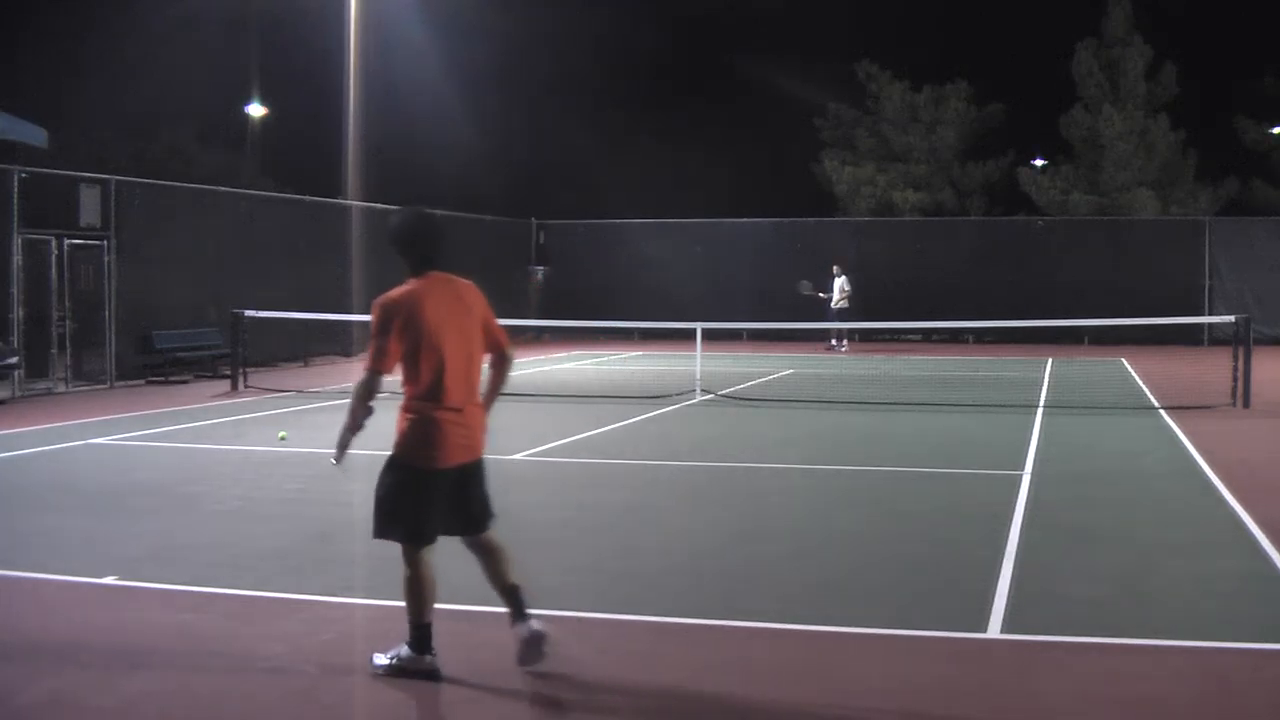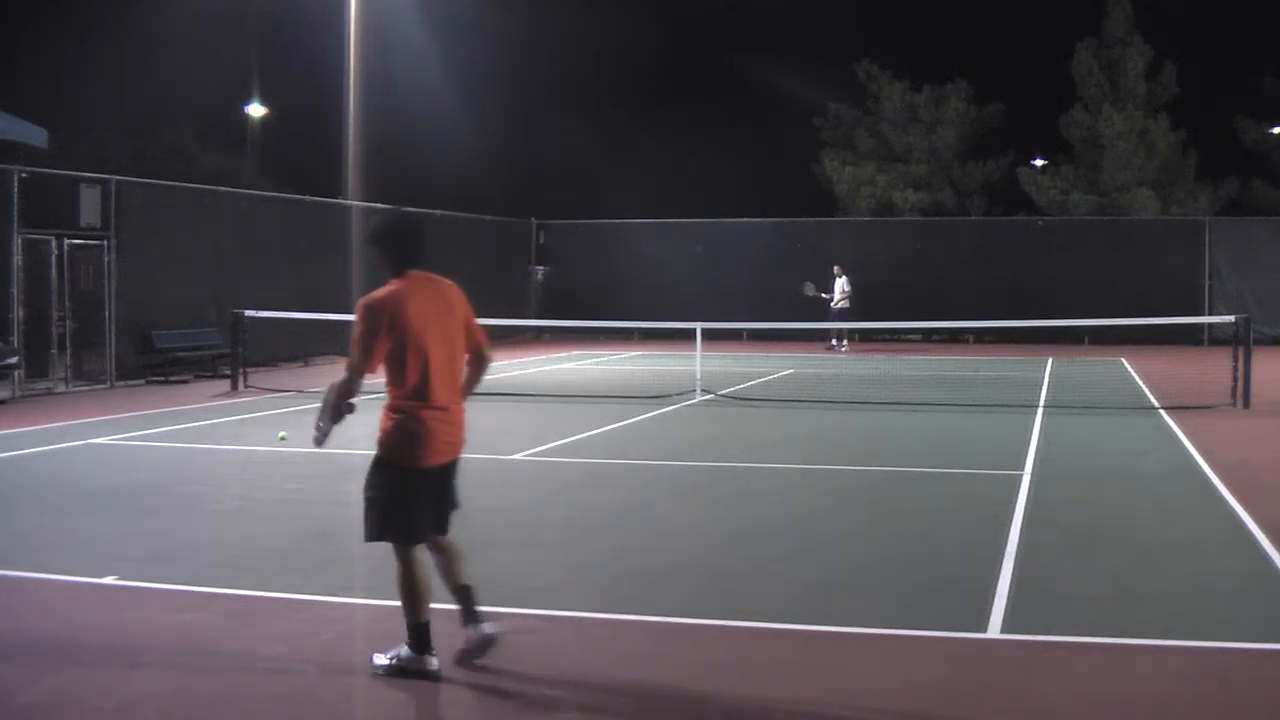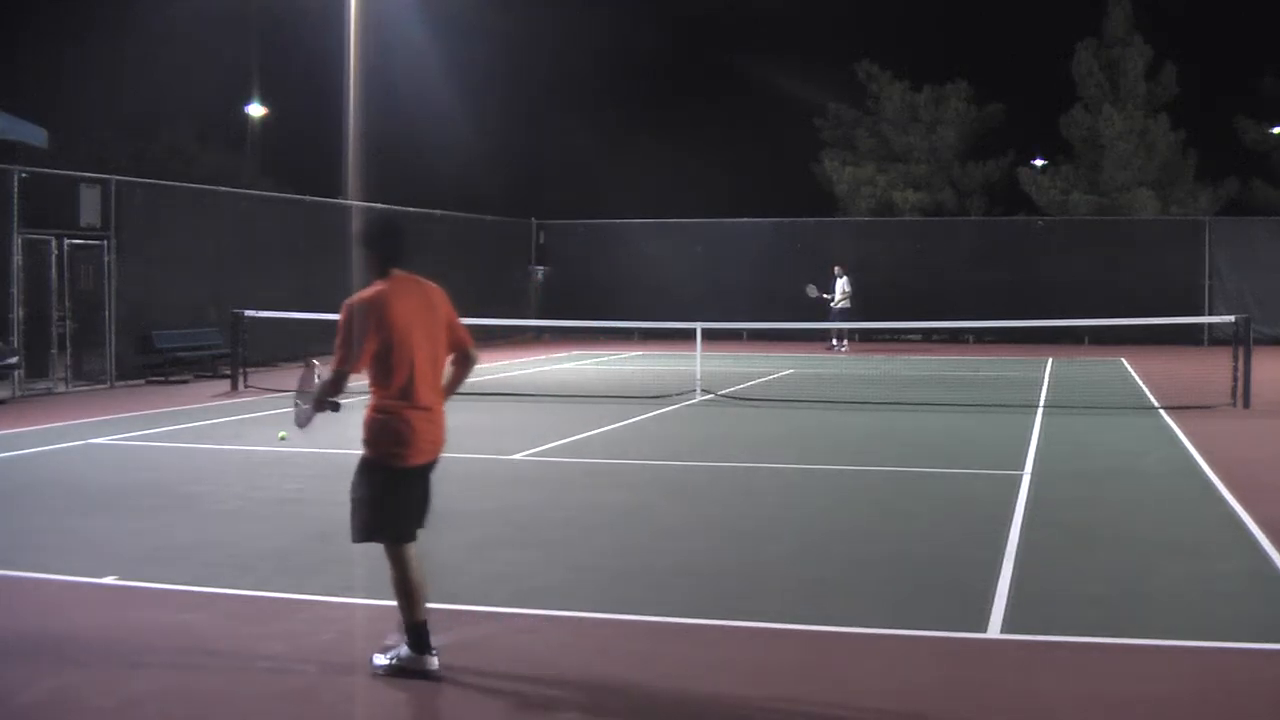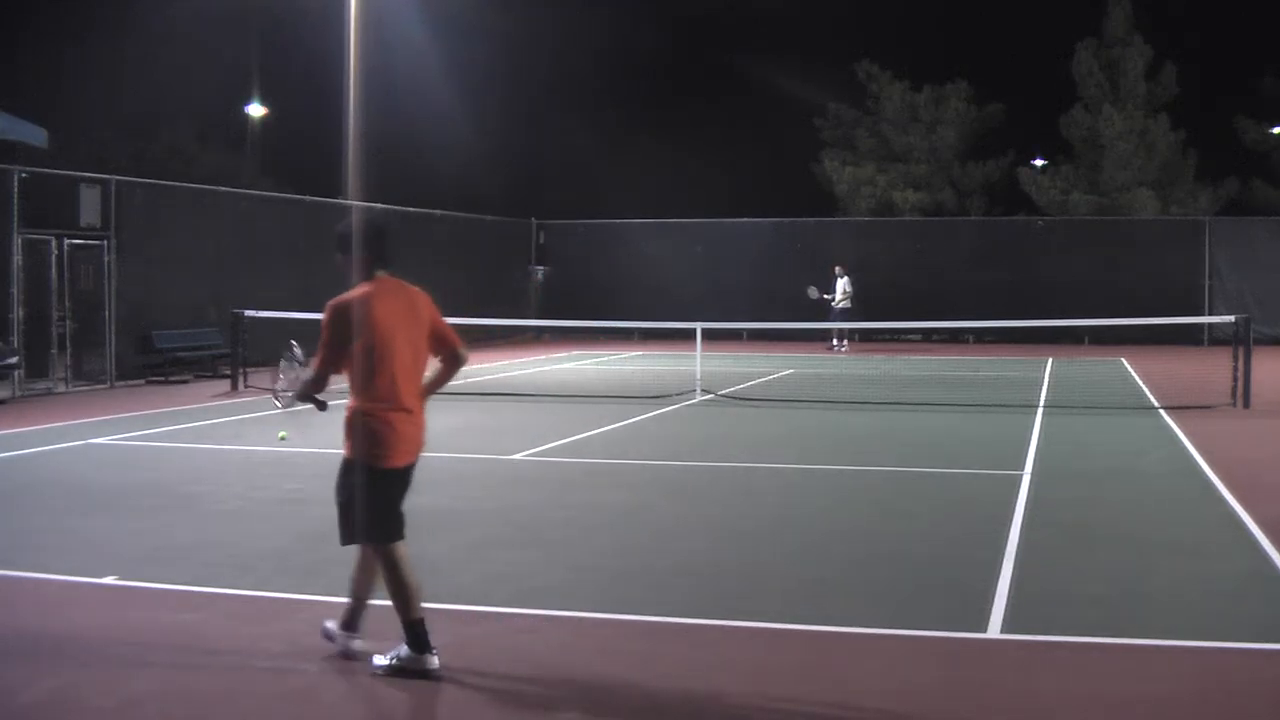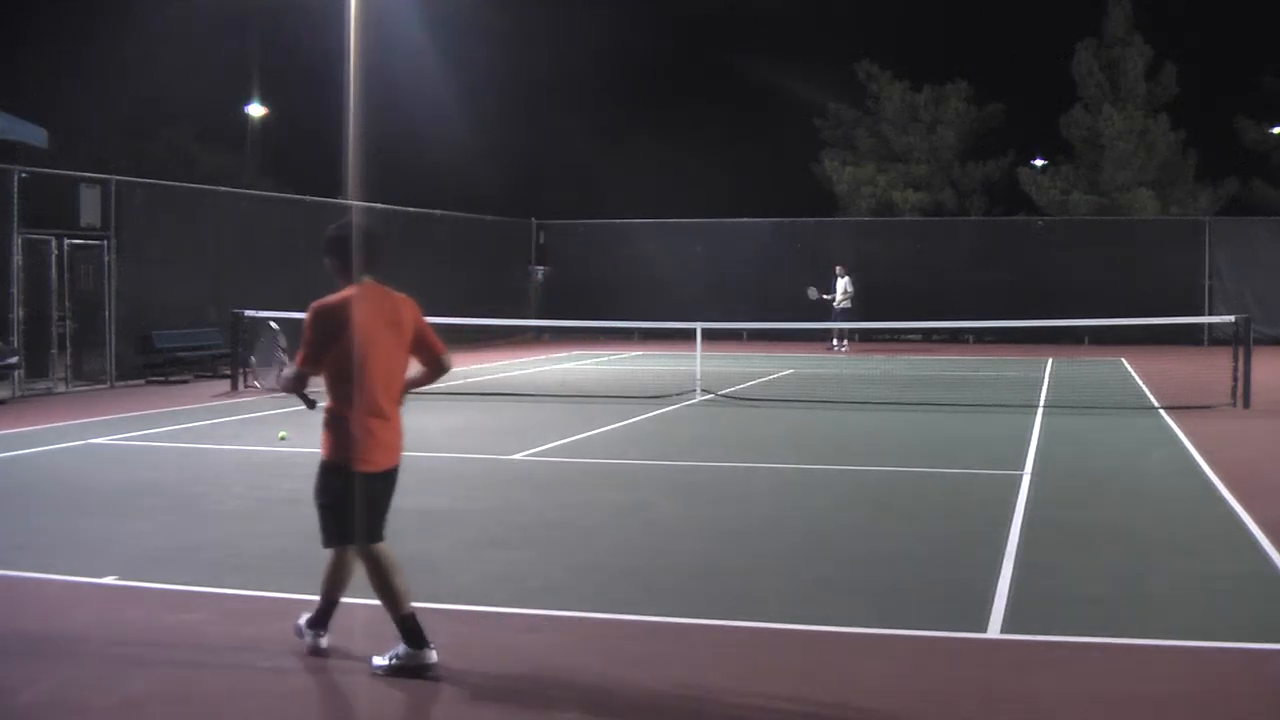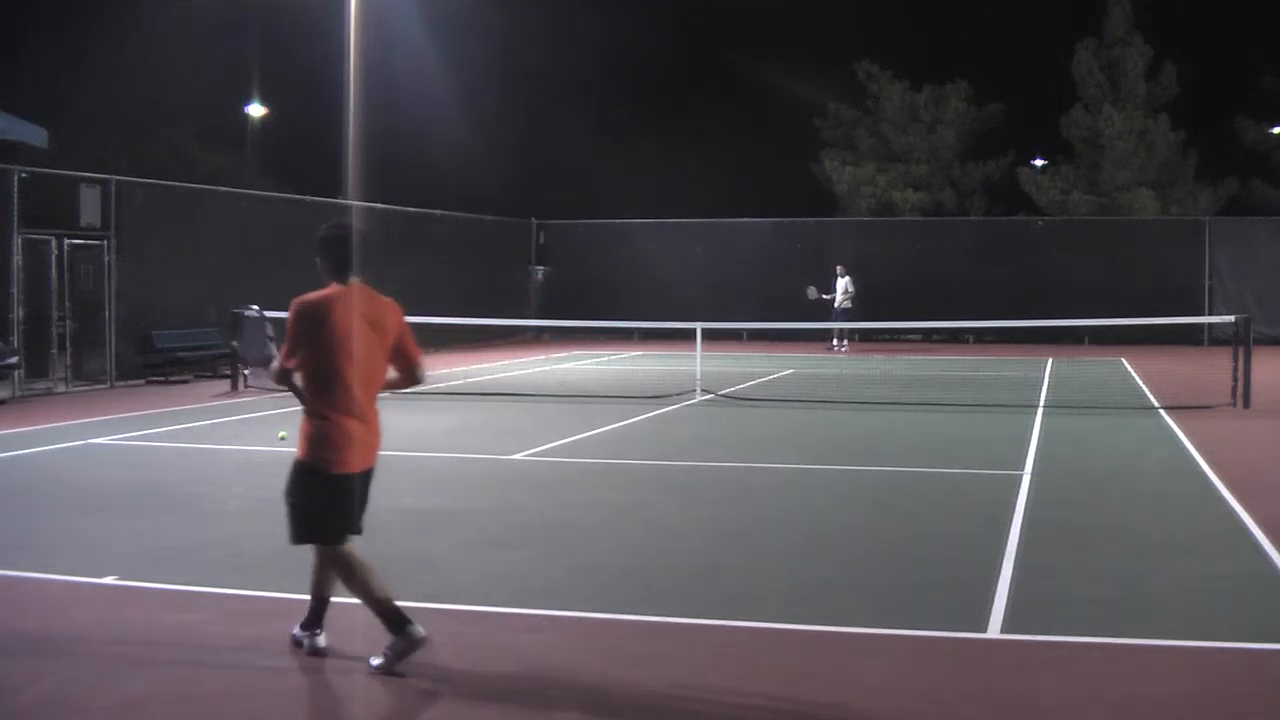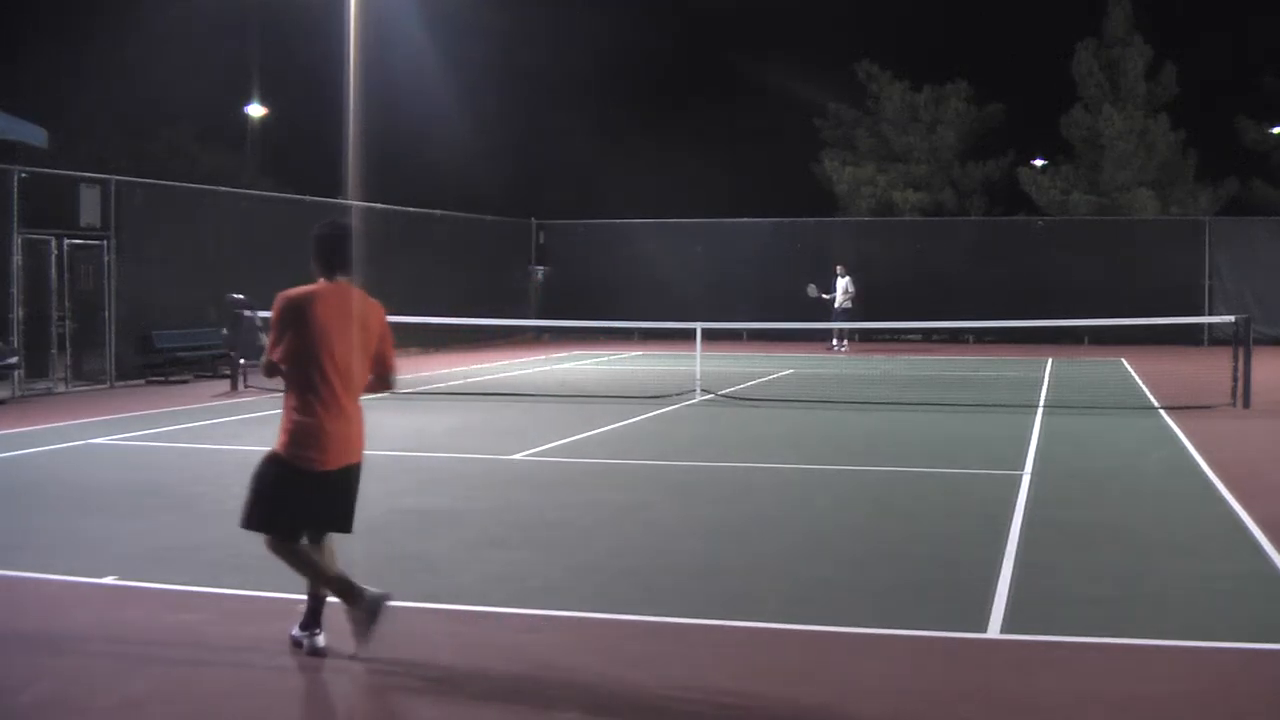
dt=0.1s
person 1, frame 1
left shoulder: (395, 304)
right shoulder: (470, 293)
left elbow: (373, 380)
right elbow: (503, 358)
left wrist: (352, 423)
left hip: (423, 441)
right hip: (468, 439)
left knee: (415, 548)
right knee: (479, 534)
left ankle: (420, 651)
right ankle: (523, 622)
person 1, frame 2
left shoulder: (379, 304)
right shoulder: (451, 293)
left elbow: (353, 381)
right elbow: (481, 358)
left wrist: (330, 413)
left hip: (408, 440)
right hip: (449, 437)
left knee: (407, 545)
right knee: (437, 535)
left ankle: (420, 650)
right ankle: (474, 621)
person 1, frame 3
left shoulder: (363, 305)
right shoulder: (434, 294)
left elbow: (338, 380)
right elbow: (467, 357)
left wrist: (316, 401)
left hip: (392, 440)
right hip: (430, 435)
left knee: (397, 545)
right knee: (405, 536)
left ankle: (419, 650)
right ankle: (415, 637)
person 1, frame 4
left shoulder: (345, 308)
right shoulder: (418, 299)
left elbow: (318, 380)
right elbow: (458, 358)
left wrist: (301, 388)
left hip: (372, 442)
right hip: (409, 439)
left knee: (385, 544)
right knee: (372, 536)
left ankle: (420, 648)
right ankle: (349, 628)
person 1, frame 5
left shoulder: (328, 311)
right shoulder: (403, 305)
left elbow: (297, 380)
right elbow: (441, 365)
left wrist: (285, 378)
left hip: (350, 445)
right hip: (387, 443)
left knee: (368, 547)
right knee: (348, 540)
left ankle: (416, 645)
right ankle: (317, 626)
person 1, frame 6
left shoulder: (308, 308)
right shoulder: (388, 309)
left elbow: (283, 376)
right elbow: (415, 376)
left wrist: (278, 367)
left hip: (323, 448)
right hip: (364, 446)
left knee: (331, 549)
right knee: (332, 542)
left ankle: (402, 627)
right ankle: (312, 628)
person 1, frame 7
left shoulder: (294, 302)
right shoulder: (373, 310)
left elbow: (272, 367)
right elbow: (384, 381)
left wrist: (284, 362)
left hip: (303, 443)
right hip: (348, 444)
left knee: (281, 540)
right knee: (318, 536)
left ankle: (359, 596)
right ankle: (311, 627)
